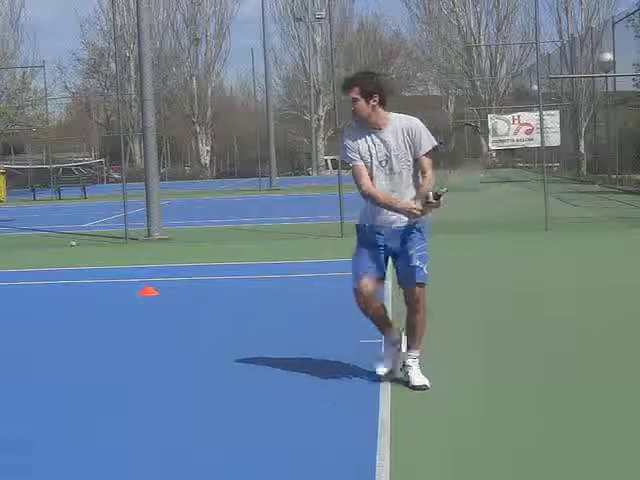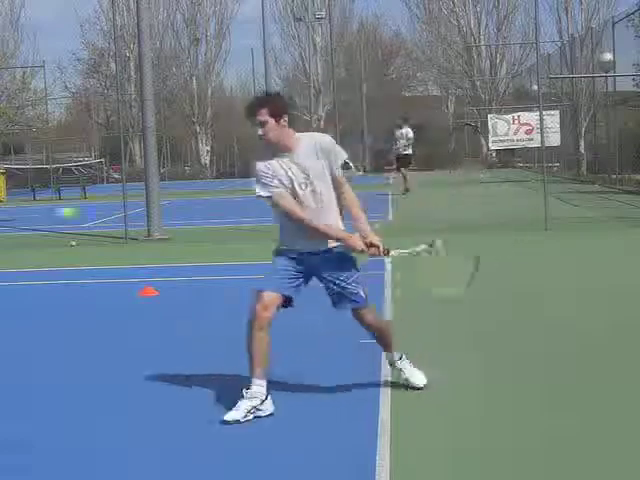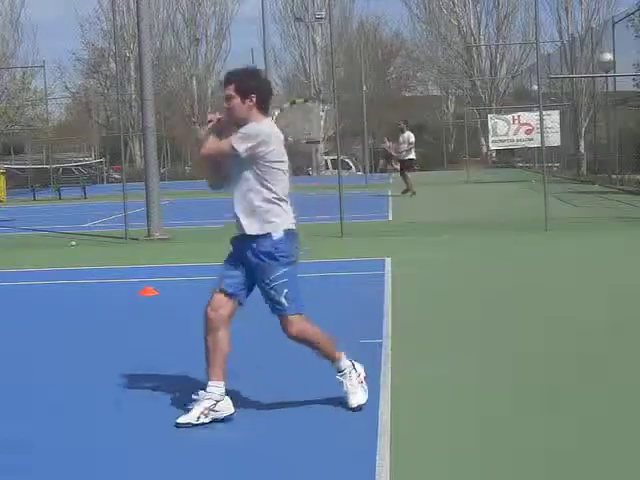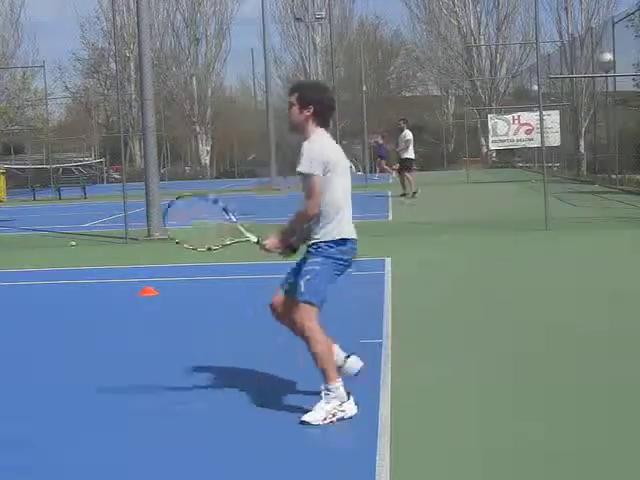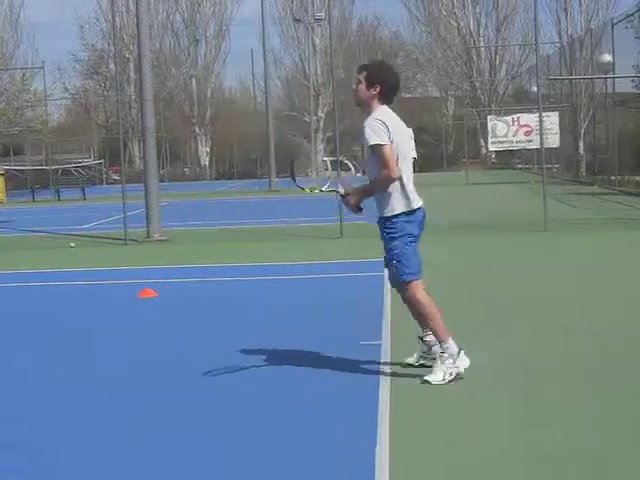
dt=0.4s
person 1, frame 1
left shoulder: (411, 126)
right shoulder: (351, 137)
left elbow: (427, 172)
right elbow: (365, 188)
left wrist: (425, 196)
right wrist: (401, 206)
left hip: (409, 227)
right hip: (372, 227)
left knee: (416, 293)
right knee: (364, 293)
left ankle: (411, 362)
right ankle: (391, 340)
person 1, frame 2
left shoulder: (321, 144)
right shoulder: (265, 166)
left elbow: (342, 190)
right elbow: (295, 214)
left wrist: (365, 231)
right wrist: (344, 236)
left hip: (334, 250)
right hip: (293, 252)
left knee: (367, 317)
right knee: (262, 310)
left ankle: (399, 363)
right ankle: (258, 394)
person 1, frame 3
left shoulder: (261, 132)
right shoulder: (244, 136)
left elbow: (206, 154)
right elbow: (215, 173)
left wrist: (214, 130)
right wrist: (218, 126)
left hip: (273, 241)
right hip: (247, 240)
left knee: (293, 325)
right knee: (216, 311)
left ankle: (347, 370)
right ankle: (215, 397)
person 1, frame 4
left shoulder: (313, 147)
right shoulder: (326, 146)
left elbow: (312, 208)
left wrist: (281, 238)
right wrist: (292, 239)
left hip: (332, 245)
right hip: (326, 244)
left knee: (304, 317)
right knee: (280, 305)
left ankle: (337, 397)
right ankle: (338, 358)
person 1, frame 5
left shoulder: (374, 122)
right shoulder: (394, 121)
left elbow: (391, 172)
left wrist: (359, 193)
right wrist: (363, 192)
left hip: (397, 215)
right hip: (407, 211)
left knee: (410, 287)
right knee: (403, 284)
left ankle: (450, 353)
right ankle: (429, 341)
